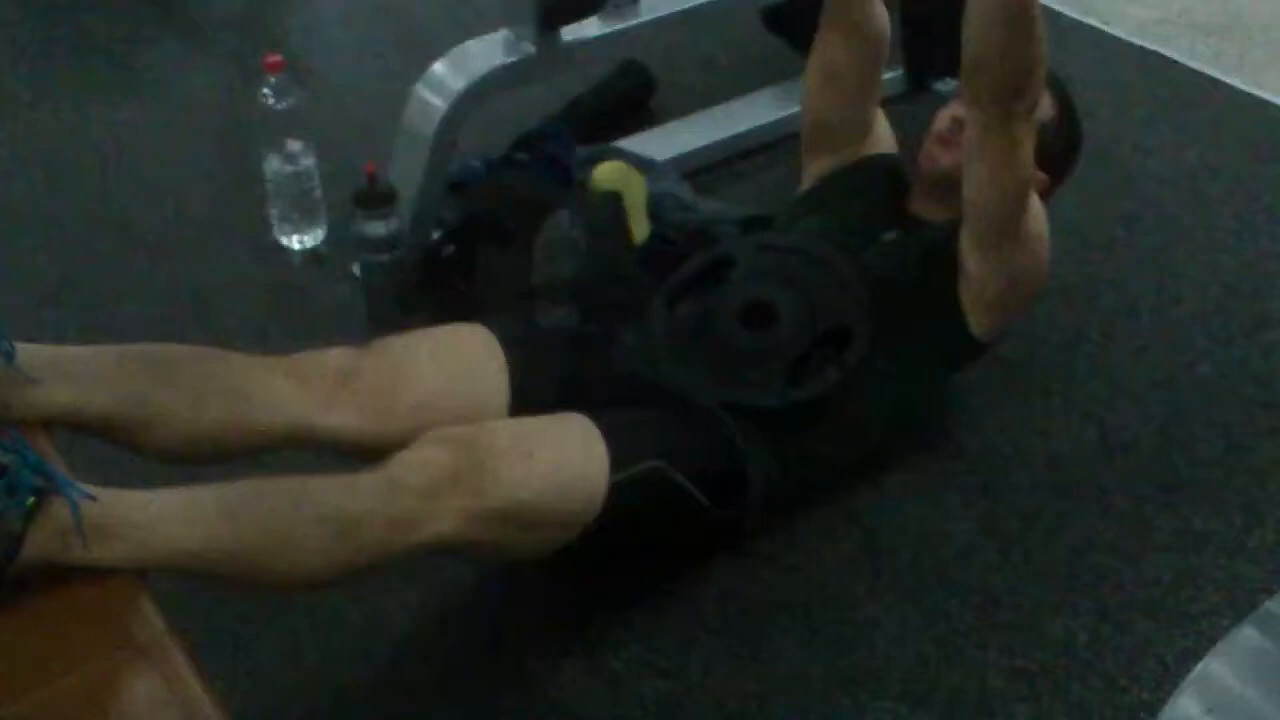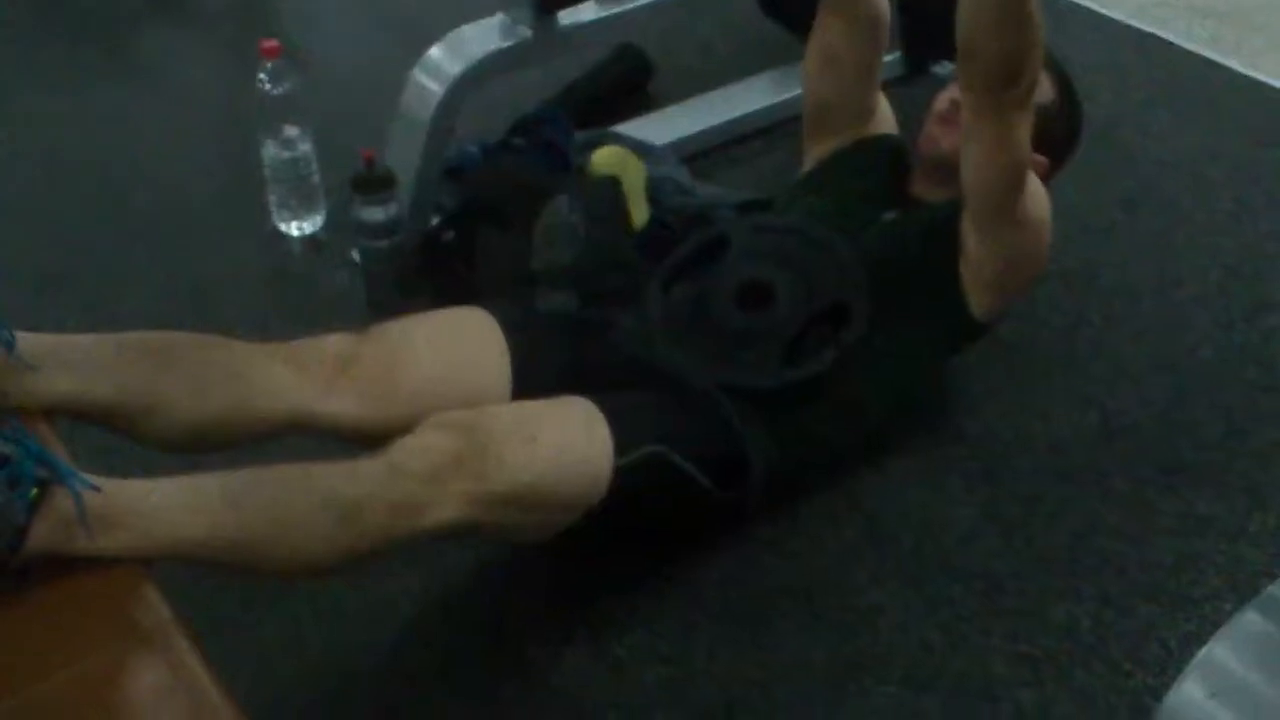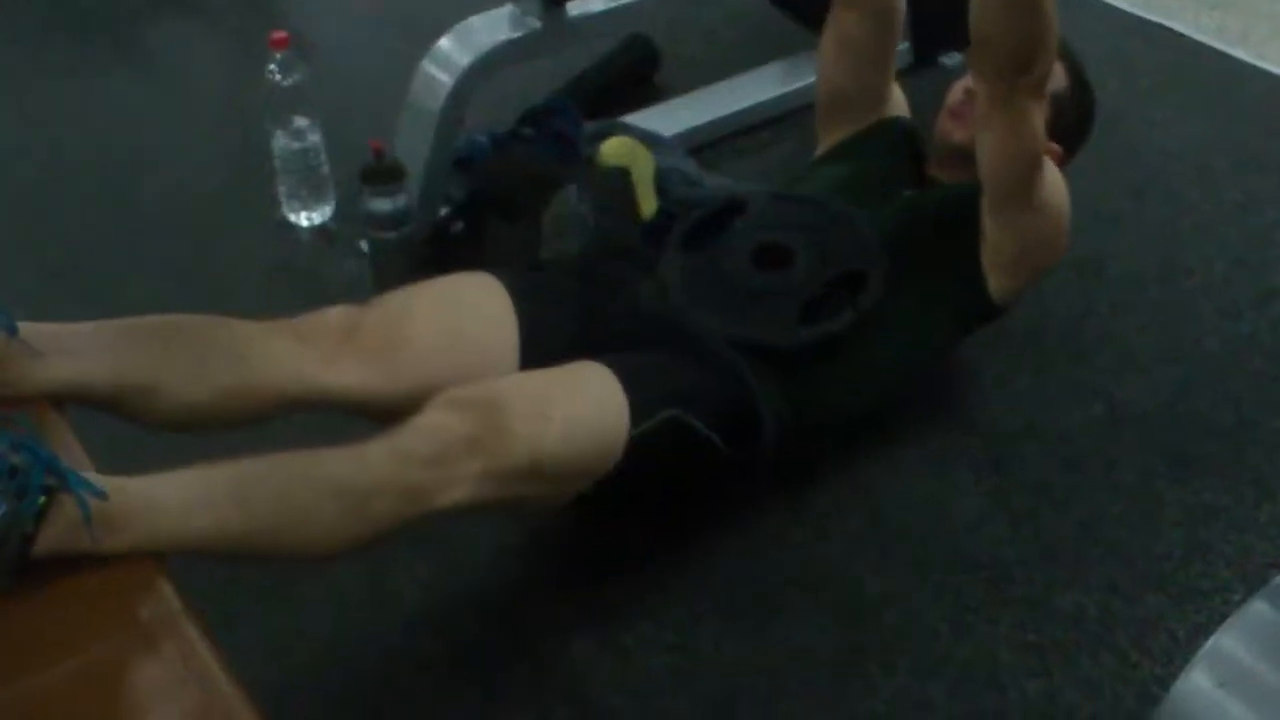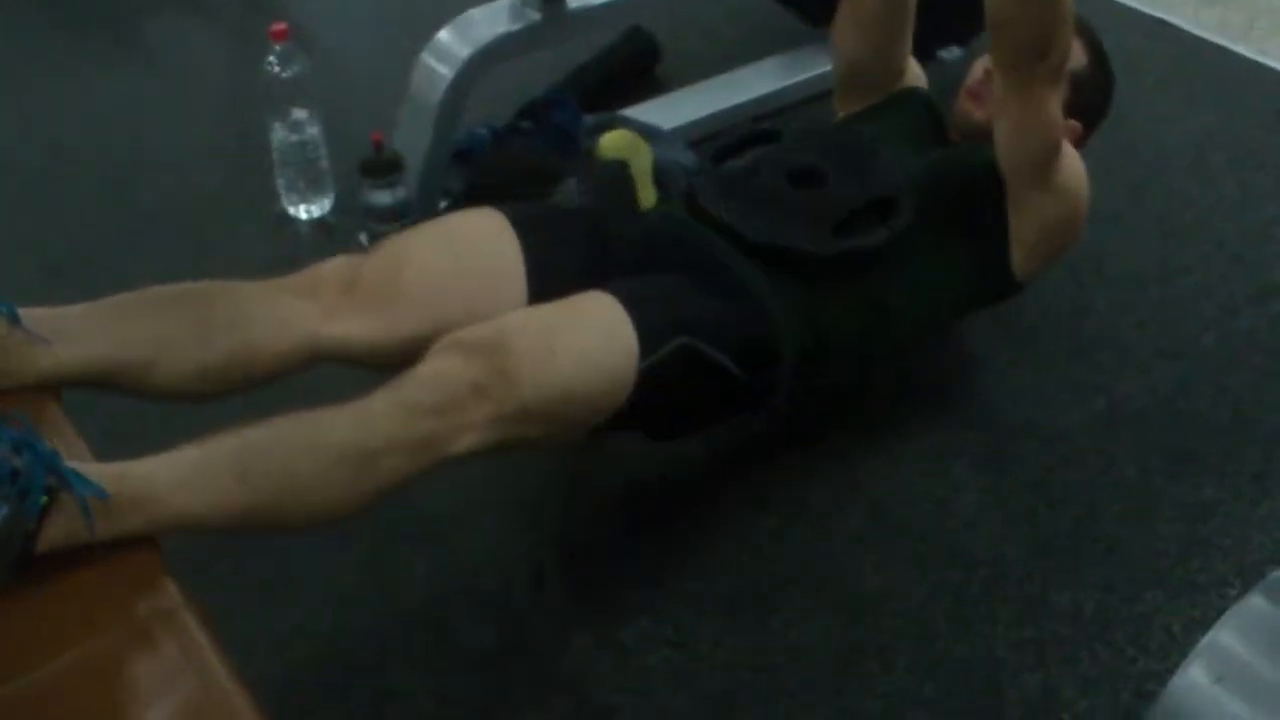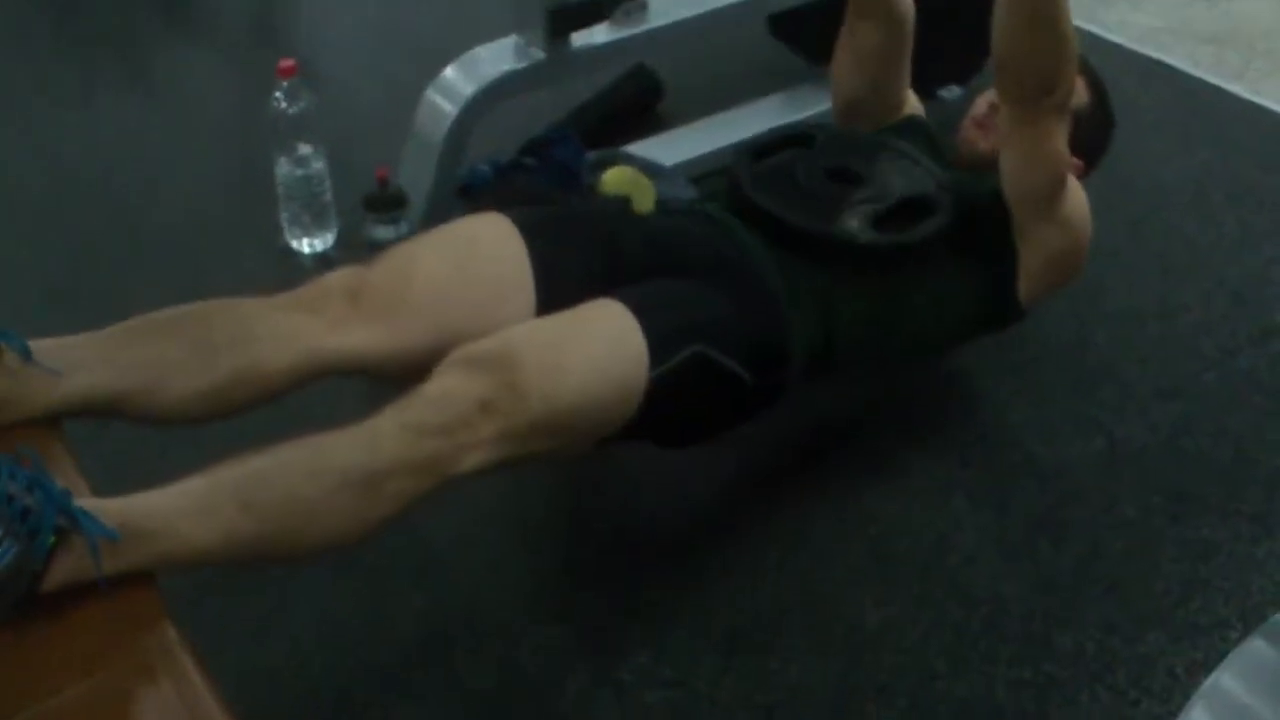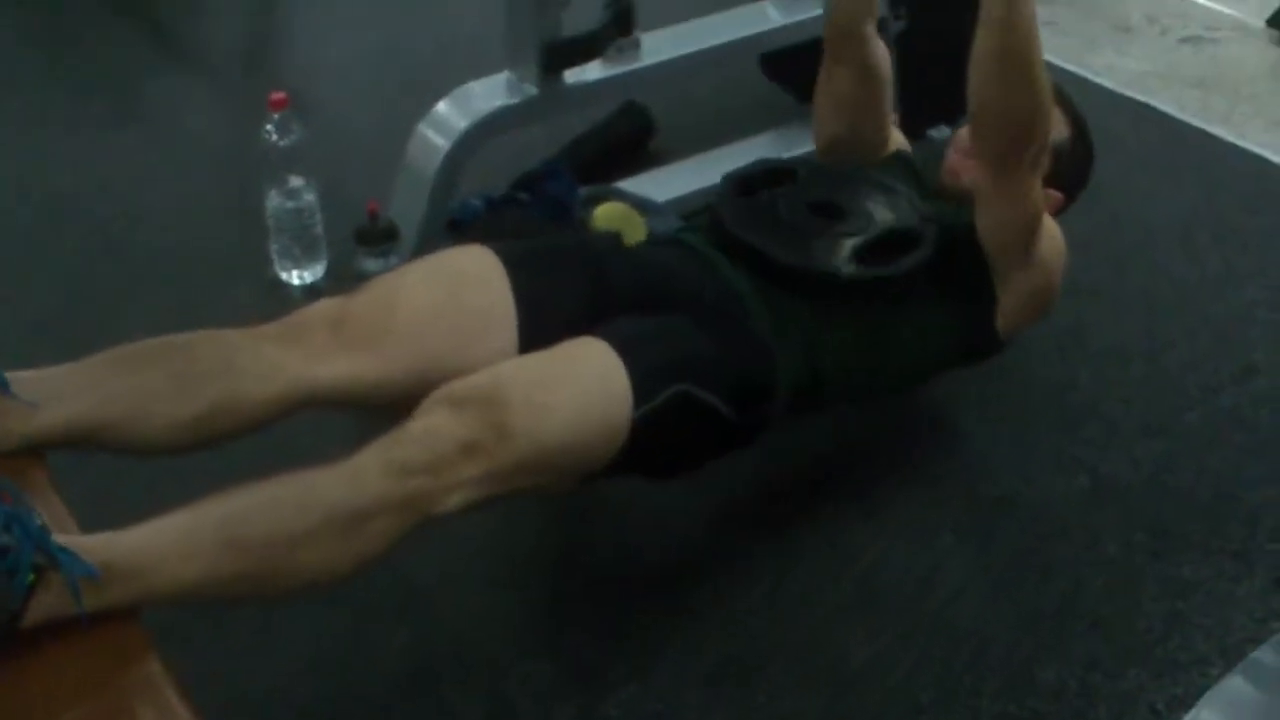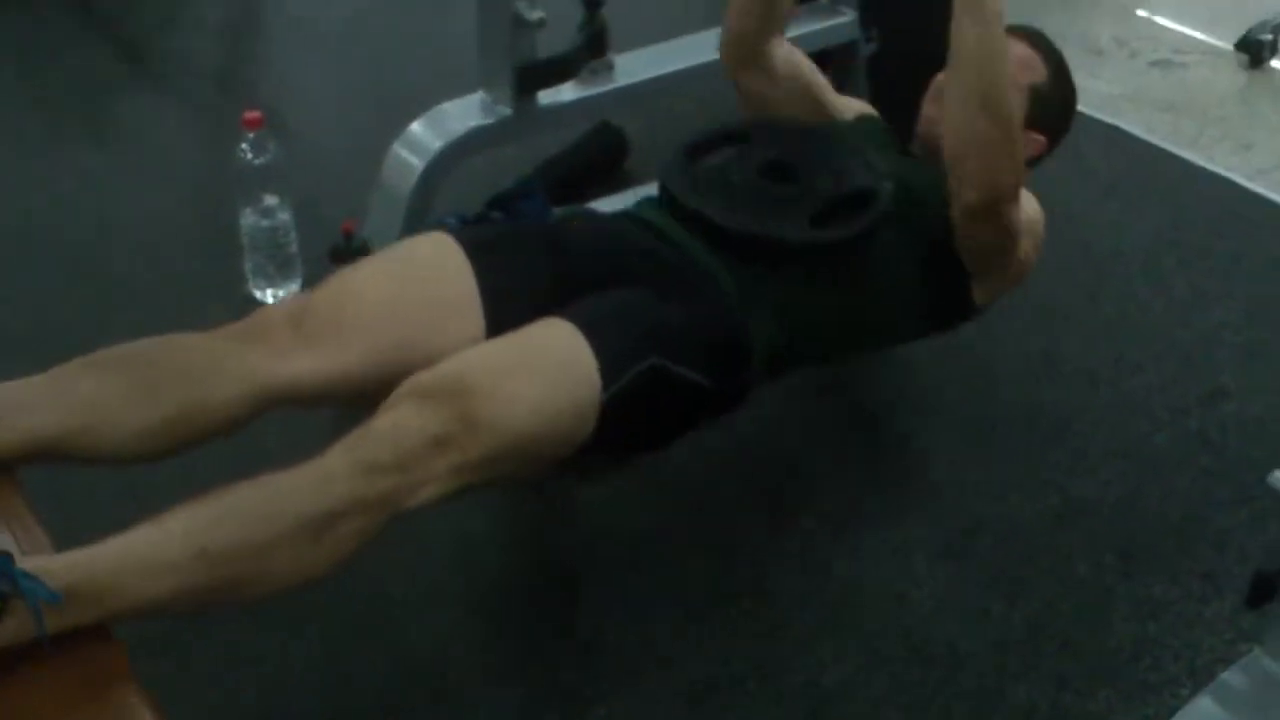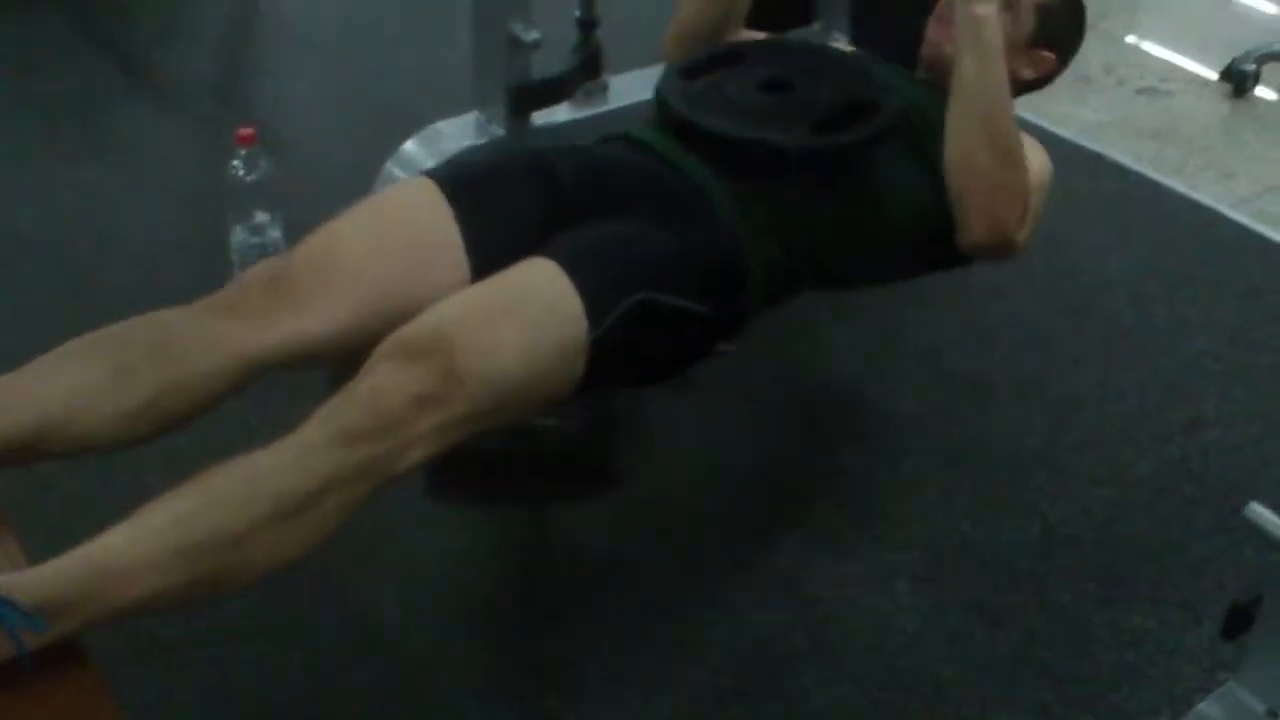
dt=0.2s
person 1, frame 1
left shoulder: (993, 262)
right shoulder: (862, 173)
left elbow: (1004, 101)
left hip: (722, 441)
right hip: (627, 351)
left knee: (444, 481)
right knee: (336, 387)
person 1, frame 2
left shoulder: (997, 241)
right shoulder: (862, 153)
left elbow: (999, 89)
left hip: (722, 417)
right hip: (627, 333)
left knee: (448, 464)
right knee: (334, 369)
person 1, frame 3
left shoulder: (1016, 223)
right shoulder: (877, 133)
left hip: (730, 377)
right hip: (638, 298)
left knee: (458, 439)
right knee: (336, 344)
person 1, frame 4
left shoulder: (1038, 200)
right shoulder: (897, 106)
left hip: (743, 307)
right hip: (655, 230)
left knee: (464, 383)
right knee: (337, 295)
person 1, frame 5
left shoulder: (1041, 228)
right shoulder: (902, 136)
left elbow: (1033, 92)
left hip: (751, 316)
right hip: (662, 234)
left knee: (469, 402)
right knee: (342, 306)
person 1, frame 6
left shoulder: (1017, 263)
right shoulder: (888, 164)
left elbow: (1007, 153)
left hip: (735, 347)
right hip: (645, 266)
left knee: (454, 441)
right knee: (324, 339)
person 1, frame 7
left shoulder: (1007, 232)
right shoulder: (860, 126)
left elbow: (985, 189)
left hip: (707, 311)
right hip: (611, 238)
left knee: (421, 435)
right knee: (282, 339)
person 1, frame 8
left shoulder: (1012, 157)
left elbow: (989, 227)
left hip: (697, 242)
right hip: (597, 167)
left knee: (401, 398)
right knee: (259, 307)
